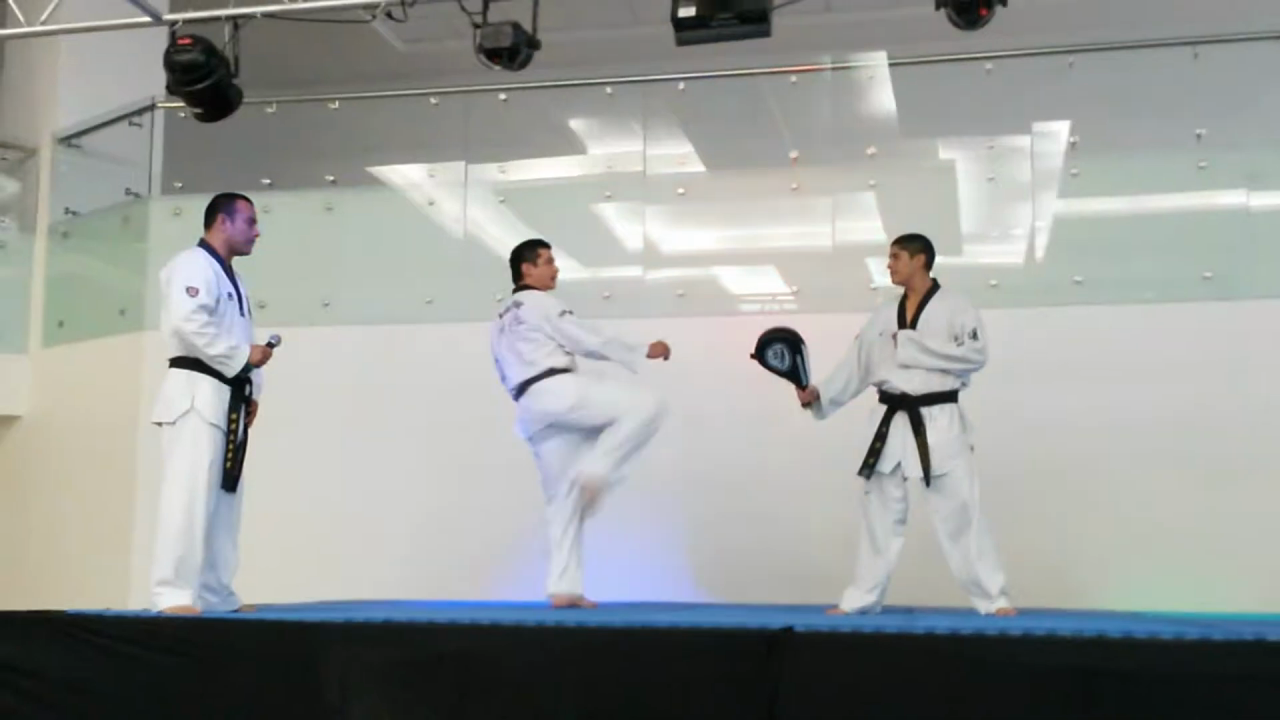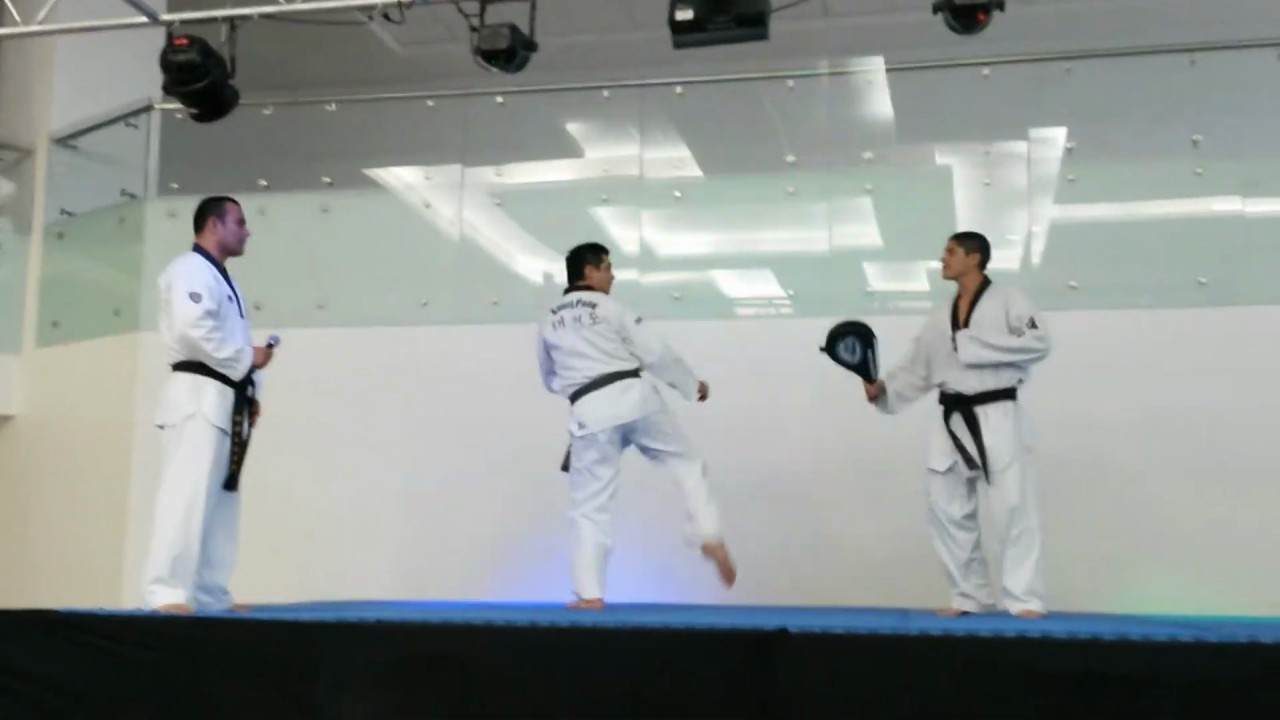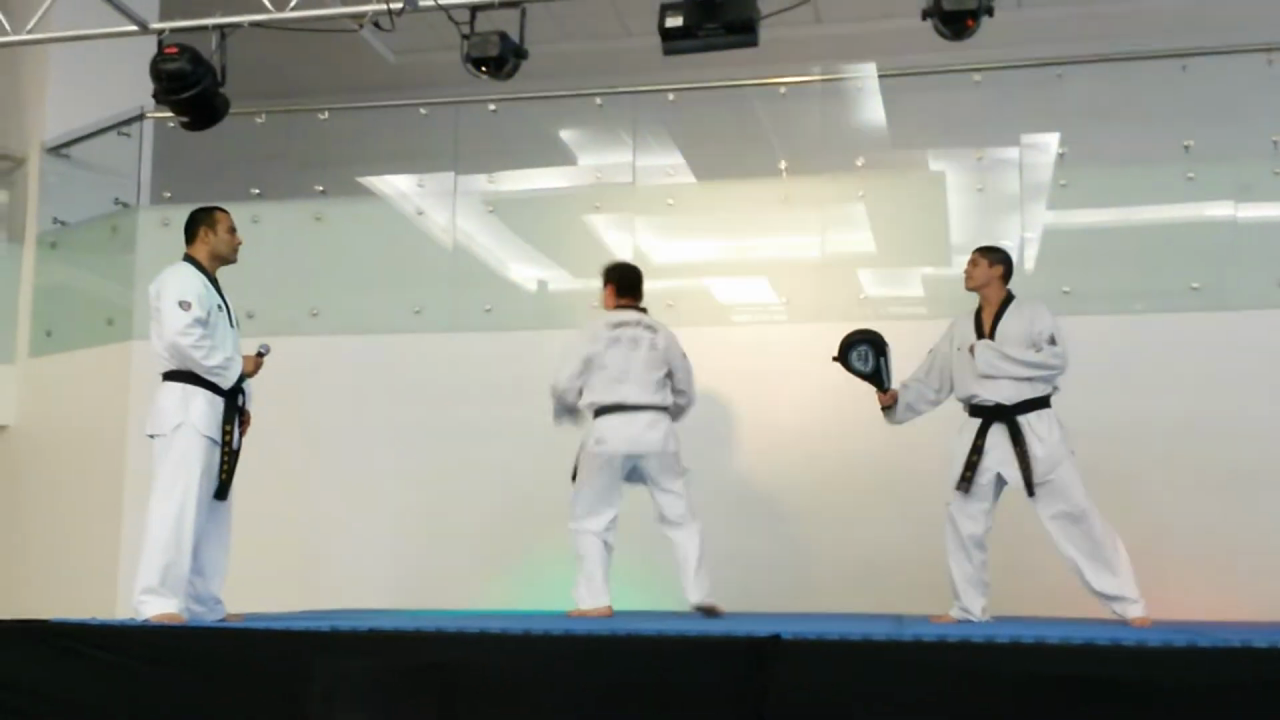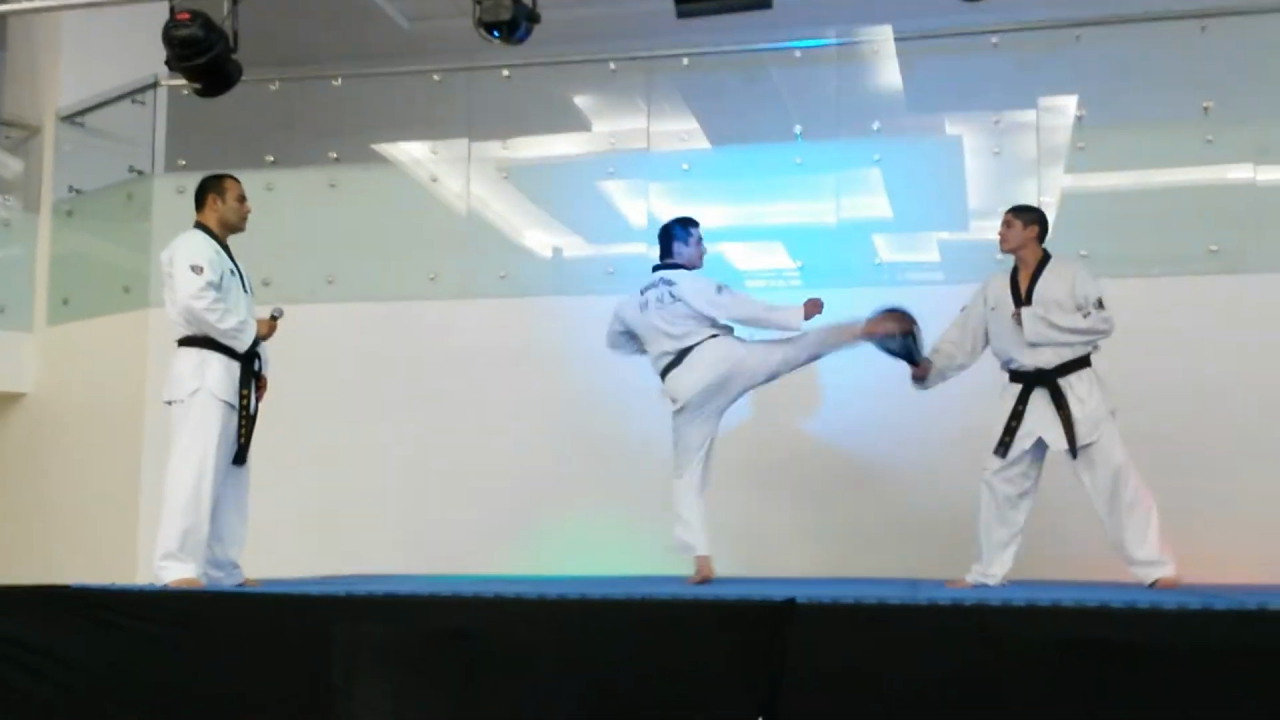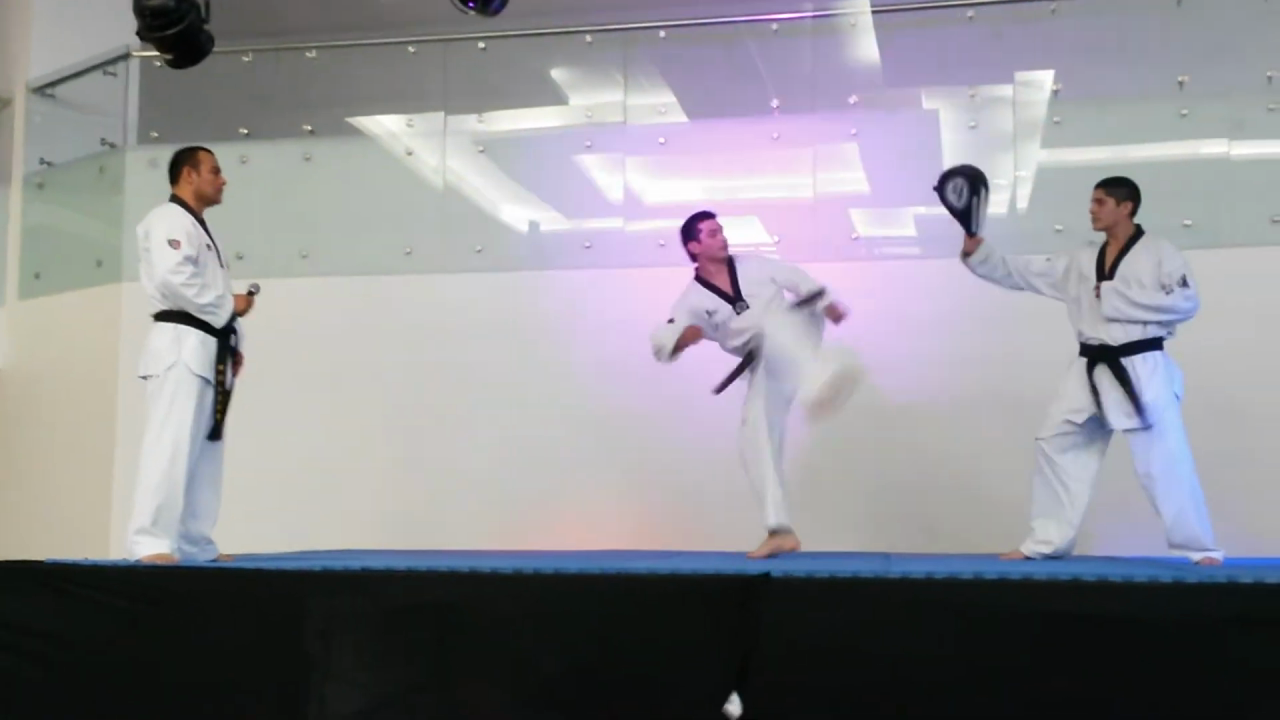
dt=0.7s
person 1, frame 1
left shoulder: (231, 279)
right shoulder: (192, 265)
right elbow: (187, 324)
left wrist: (250, 392)
right wrist: (243, 356)
left hip: (225, 400)
right hip: (196, 395)
left knee: (223, 497)
right knee: (189, 494)
left ankle: (216, 593)
right ankle: (173, 593)
person 1, frame 2
left shoulder: (222, 280)
right shoulder: (191, 270)
right elbow: (192, 331)
left wrist: (249, 392)
right wrist: (248, 358)
left hip: (223, 401)
right hip: (199, 397)
left knee: (220, 498)
right knee: (187, 493)
left ankle: (208, 593)
right ankle: (165, 592)
person 1, frame 3
left shoulder: (211, 290)
right shoulder: (181, 279)
right elbow: (182, 339)
left wrist: (239, 402)
right wrist: (238, 368)
left hip: (214, 409)
right hip: (188, 406)
left knee: (212, 509)
right knee: (178, 503)
left ankle: (202, 603)
right ankle: (157, 602)
person 1, frame 4
left shoulder: (224, 257)
right shoulder: (193, 246)
right elbow: (196, 304)
left wrist: (256, 368)
right wrist: (252, 330)
left hip: (231, 375)
right hip: (205, 372)
left knee: (230, 474)
right knee: (195, 469)
left ankle: (221, 567)
right ankle: (176, 568)
person 1, frame 5
left shoulder: (199, 230)
right shoulder: (169, 220)
right elbow: (173, 279)
left wrist: (231, 343)
right wrist: (229, 306)
left hip: (207, 349)
right hip: (181, 346)
left knee: (205, 449)
right knee: (171, 444)
left ankle: (194, 543)
right ankle: (150, 542)
person 2, frame 1
left shoulder: (954, 306)
right shoulder: (884, 315)
left elbow: (976, 354)
right elbow: (856, 365)
left wrist: (914, 348)
right wrist: (819, 394)
left hip: (937, 419)
right hip: (891, 421)
left knee: (958, 511)
right knee: (880, 511)
left ankle: (992, 598)
right ankle: (861, 599)
person 2, frame 2
left shoulder: (1008, 300)
right shoulder: (942, 315)
left elbow: (1038, 344)
right elbow: (917, 369)
left wrist: (976, 345)
right wrist: (884, 389)
left hip: (994, 416)
right hip: (952, 419)
left knee: (1010, 507)
right knee: (946, 507)
left ankle: (1024, 599)
right ankle: (970, 596)
person 2, frame 3
left shoulder: (1032, 314)
right shoulder: (960, 329)
left elbow: (1055, 360)
right elbow: (930, 382)
left wrist: (989, 354)
right wrist: (897, 399)
left hip: (1033, 426)
right hip: (984, 432)
left knee: (1072, 512)
right knee: (964, 517)
left ankle: (1128, 605)
right ankle: (968, 607)
person 2, frame 4
left shoulder: (1070, 274)
right shoulder: (994, 288)
left elbow: (1101, 323)
right elbow: (963, 341)
left wrist: (1036, 322)
right wrist: (929, 367)
left hip: (1073, 389)
right hip: (1022, 394)
left knee: (1112, 474)
right knee: (1003, 480)
left ankle: (1154, 567)
right ankle: (988, 571)
person 2, frame 5
left shoulder: (1159, 252)
right shoulder: (1080, 260)
left elbow: (1186, 303)
right elbow: (1021, 273)
left wrist: (1118, 297)
right wrist: (978, 253)
left hip: (1142, 370)
right hip: (1090, 371)
left knee: (1164, 462)
right knee: (1055, 447)
left ankle: (1198, 547)
right ankle: (1046, 543)
person 3, frame 1
left shoulder: (502, 321)
right shoulder: (539, 302)
left elbow: (511, 377)
right elbow: (586, 339)
right wrist: (643, 351)
left hip: (533, 410)
right hip: (557, 393)
left knee: (564, 497)
right knee: (645, 406)
left ankle: (564, 589)
right ankle: (595, 474)
person 3, frame 2
left shoulder: (550, 322)
right shoulder: (609, 307)
left elbow: (551, 380)
right elbow: (656, 352)
right wrist: (693, 385)
left hip: (590, 413)
right hip: (633, 397)
left knee: (589, 506)
right knee: (686, 463)
left ankle: (589, 593)
right ankle: (710, 537)
person 3, frame 3
left shoulder: (593, 335)
right shoulder: (663, 335)
left elbow: (564, 389)
right elbow: (684, 393)
left wrist: (566, 412)
left hip: (609, 433)
right hip: (655, 432)
left knee: (590, 521)
right knee: (680, 519)
left ankle: (595, 602)
right ankle: (699, 595)
person 3, frame 4
left shoulder: (632, 301)
right shoulder: (692, 282)
left elbow: (615, 340)
right elbow: (742, 309)
right wrist: (799, 312)
left hip: (684, 386)
right hip: (720, 360)
left knee: (689, 474)
right knee: (797, 345)
left ankle: (701, 561)
right ankle: (859, 330)
person 3, frame 5
left shoulder: (752, 266)
right shoulder: (693, 299)
left elbow: (800, 280)
right elbow: (660, 344)
left wrist: (826, 304)
right wrist: (680, 338)
right hip: (765, 362)
right knee: (757, 439)
right ankle: (780, 532)
